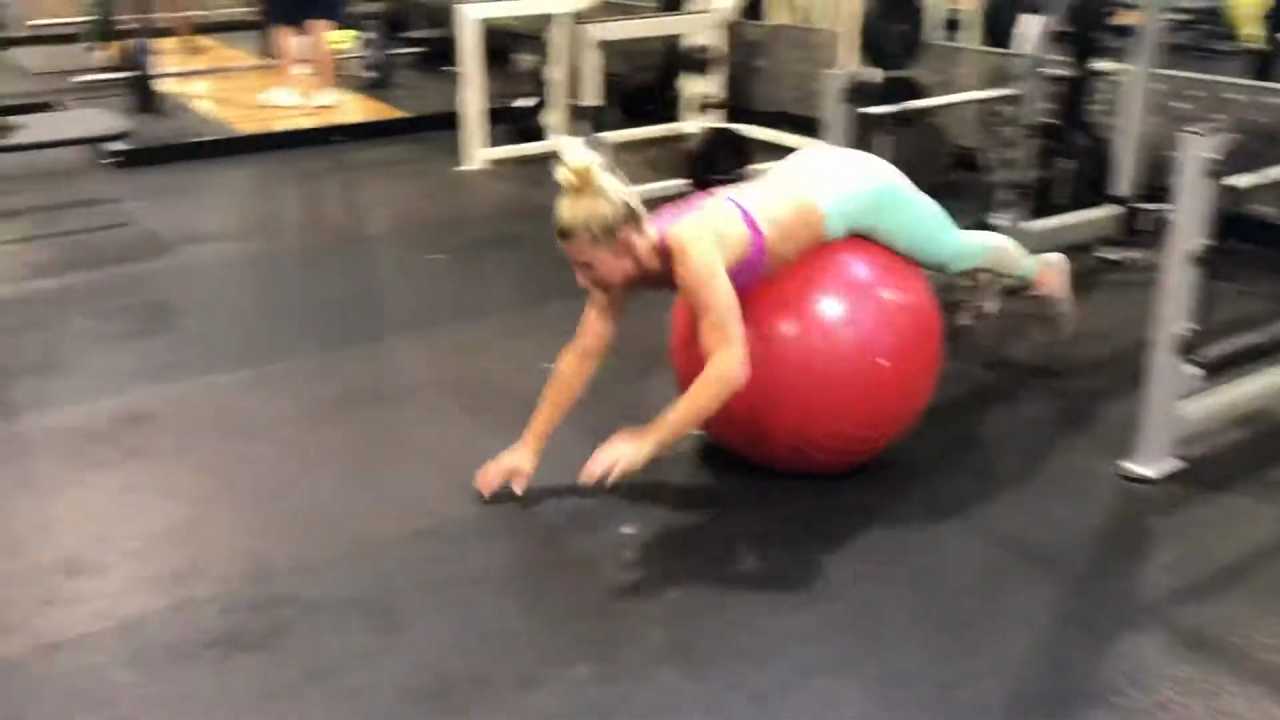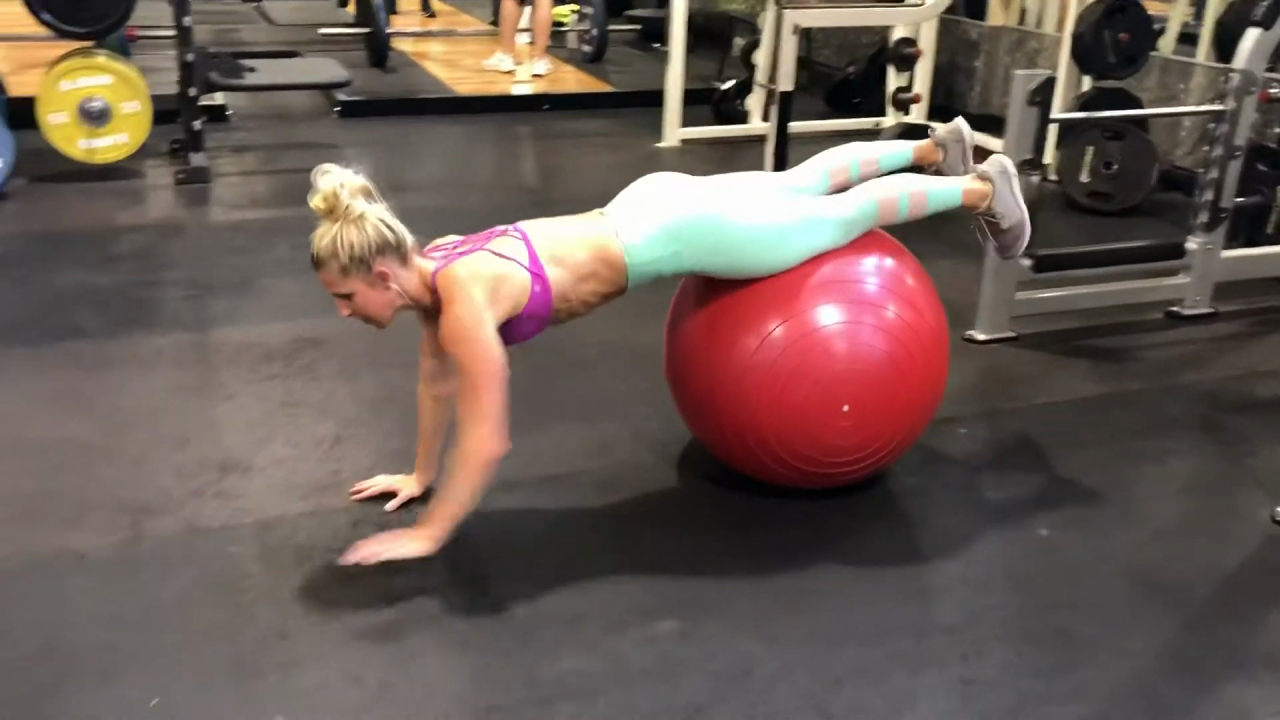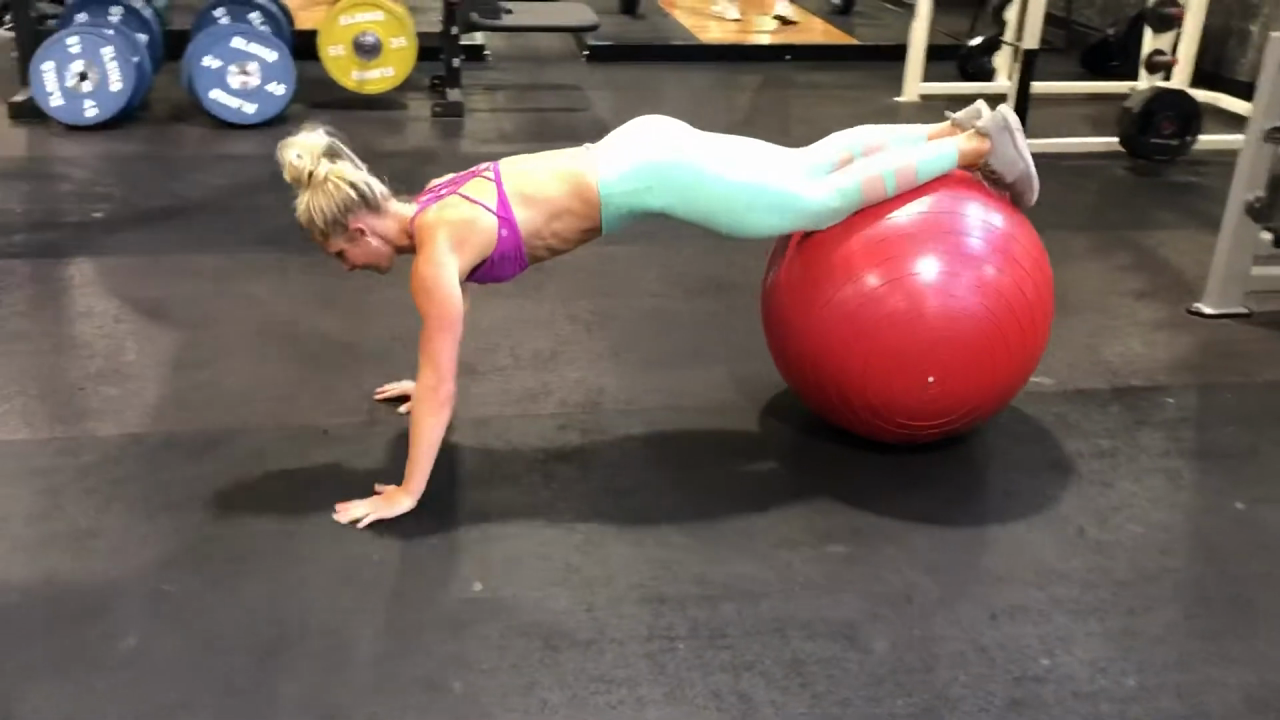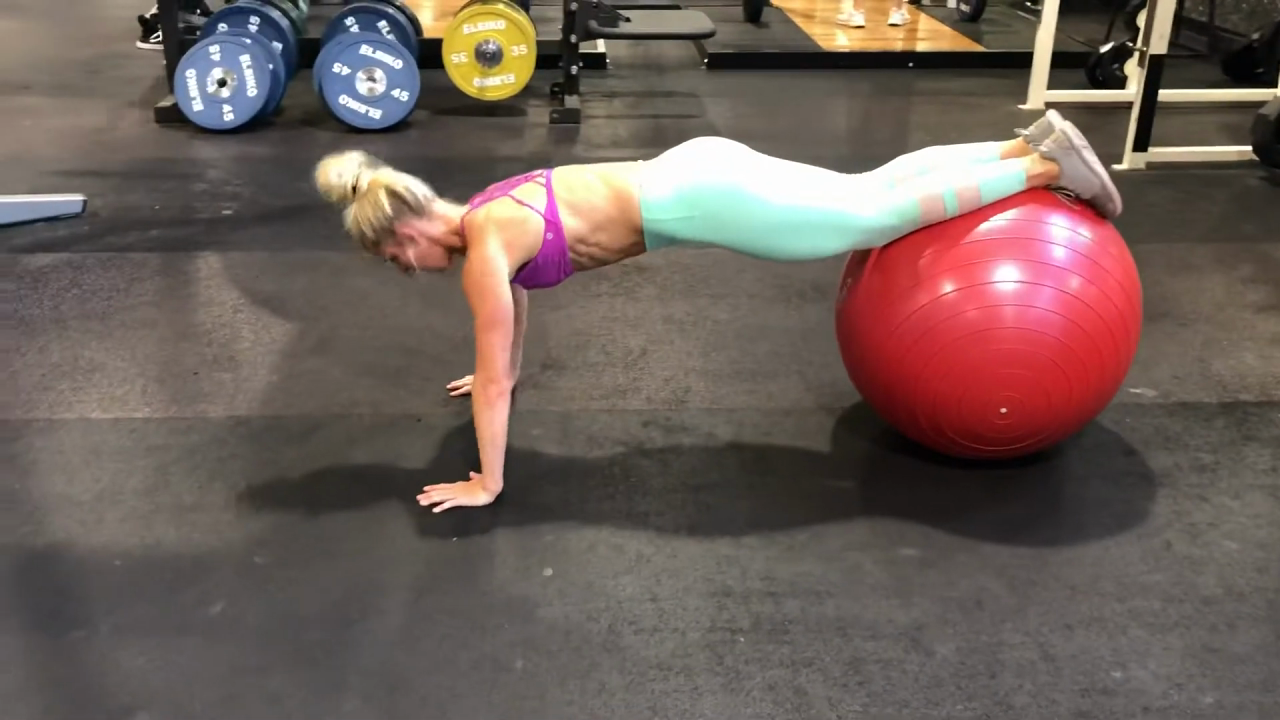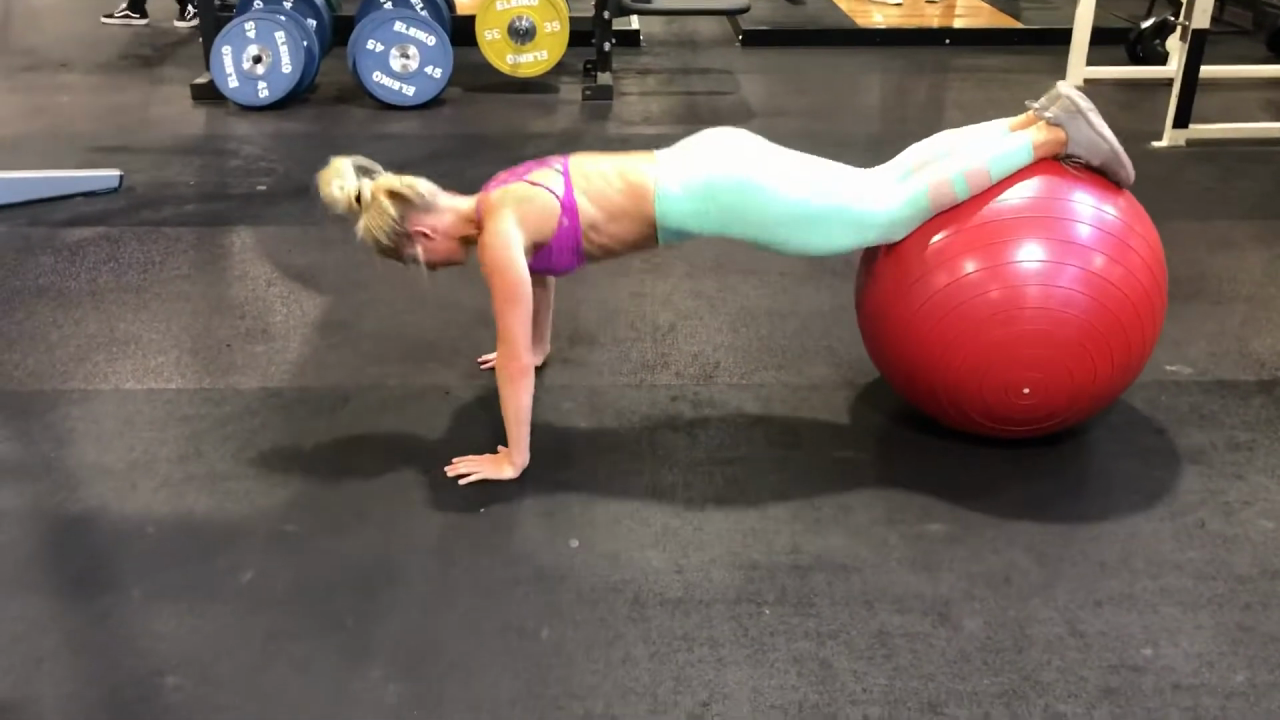
dt=1s
person 1, frame 1
left shoulder: (689, 256)
right shoulder: (622, 253)
left elbow: (730, 369)
right elbow: (583, 352)
left wrist: (645, 442)
right wrist: (528, 446)
left hip: (856, 191)
right hip: (805, 177)
left knee: (953, 253)
left ankle: (1046, 276)
person 1, frame 2
left shoulder: (461, 300)
right shoulder: (426, 271)
left elbow: (485, 441)
right elbow: (435, 380)
left wrist: (428, 533)
right wrist: (419, 475)
left hip: (675, 232)
right hip: (651, 203)
left knee: (841, 218)
right knee: (800, 184)
left ankle: (981, 190)
right ankle: (932, 148)
person 1, frame 3
left shoulder: (435, 243)
right shoulder: (426, 214)
left elbow: (441, 384)
right elbow: (444, 304)
left wrist: (409, 493)
right wrist: (427, 384)
left hip: (648, 173)
right hip: (643, 146)
left knee: (825, 201)
right knee: (811, 164)
left ankle: (979, 147)
right ankle: (954, 130)
person 1, frame 4
left shoulder: (482, 244)
right shoulder: (486, 217)
left elbow: (490, 384)
right elbow: (517, 292)
left wrist: (486, 486)
right wrist: (507, 372)
left hip: (695, 200)
right hip: (696, 170)
left knee: (879, 216)
right knee: (872, 191)
left ankle: (1048, 166)
right ankle: (1030, 144)
person 1, frame 5
left shoulder: (494, 228)
right shoulder: (497, 202)
left elbow: (512, 363)
right elbow: (542, 261)
left wrist: (513, 459)
right wrist: (537, 348)
left hip: (708, 190)
right hip: (708, 163)
left knee: (895, 211)
right knee: (886, 182)
left ankle: (1057, 136)
right ankle: (1040, 118)
